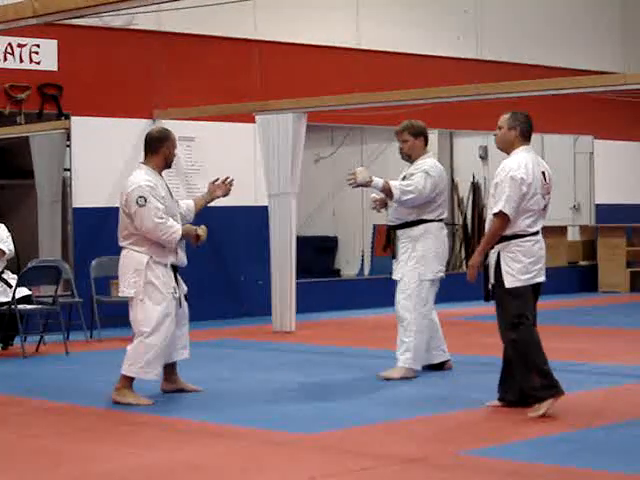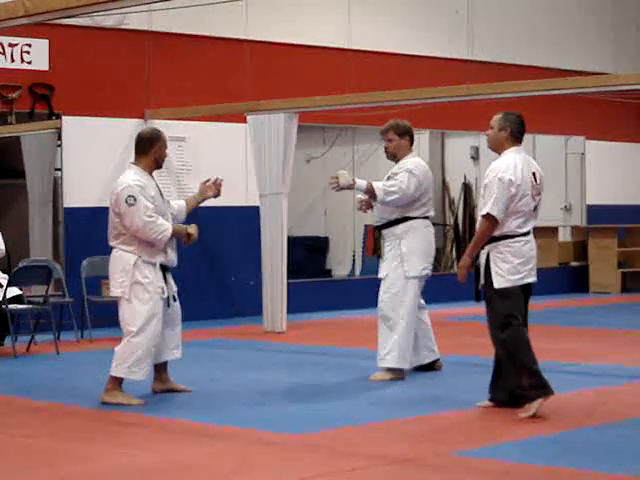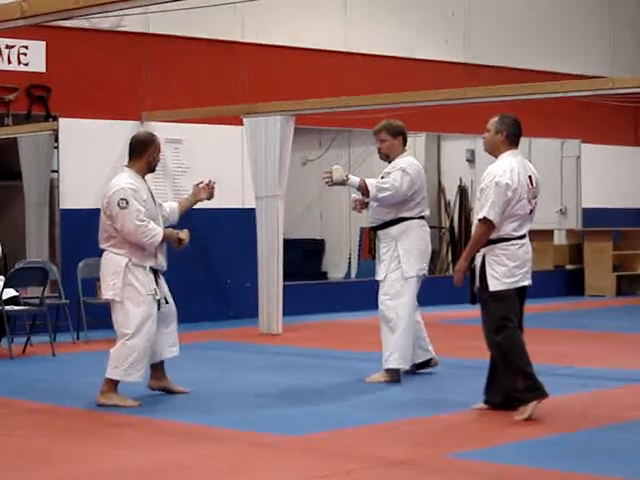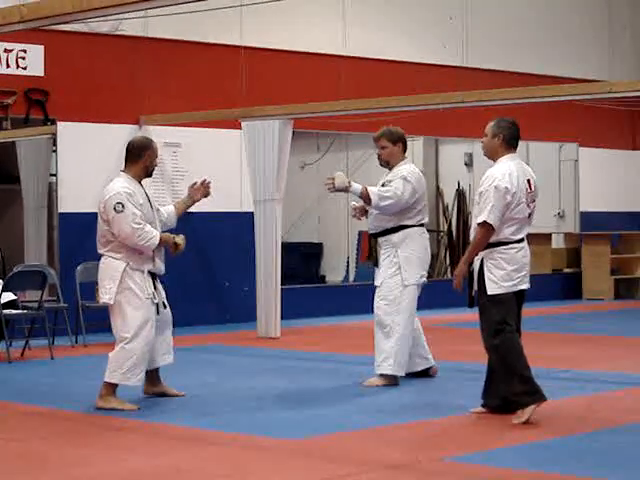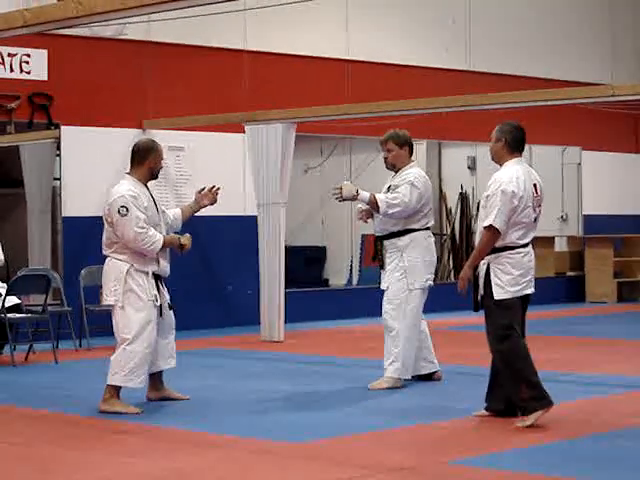
dt=0.2s
person 1, frame 1
left shoulder: (513, 166)
right shoulder: (539, 165)
left elbow: (502, 218)
left wrist: (479, 254)
left hip: (513, 253)
right hip: (530, 248)
left knee: (517, 327)
right knee: (518, 324)
left ankle: (544, 390)
right ankle: (515, 393)
person 1, frame 2
left shoulder: (502, 167)
right shoulder: (531, 166)
left elbow: (490, 219)
left wrist: (468, 255)
left hip: (503, 254)
right hip: (522, 249)
left knee: (506, 327)
right knee: (511, 324)
left ankle: (534, 389)
right ankle: (506, 393)
person 1, frame 3
left shoulder: (499, 171)
right shoulder: (527, 169)
left elbow: (487, 223)
left wrist: (465, 258)
left hip: (499, 258)
right hip: (517, 253)
left knee: (501, 330)
right knee: (507, 328)
left ankle: (528, 392)
right ankle: (502, 396)
person 1, frame 4
left shoulder: (498, 175)
right shoulder: (526, 173)
left elbow: (486, 226)
left wrist: (464, 262)
left hip: (497, 261)
right hip: (515, 257)
left knee: (499, 334)
right knee: (504, 332)
left ankle: (526, 396)
right ankle: (499, 399)
person 1, frame 5
left shoulder: (504, 179)
right shoulder: (531, 177)
left elbow: (493, 230)
left wrist: (469, 266)
left hip: (502, 265)
right hip: (520, 261)
left knee: (505, 338)
right knee: (505, 336)
left ankle: (533, 401)
right ankle: (501, 403)
person 2, frame 1
left shoulder: (154, 181)
right shoulder: (142, 184)
left elbow: (176, 211)
right elbow: (155, 228)
left wrist: (210, 196)
right wrist: (190, 232)
left hip: (161, 266)
right hip: (147, 267)
left knee: (176, 318)
right knee: (153, 328)
left ankle: (171, 379)
right ankle: (123, 389)
person 2, frame 2
left shoulder: (145, 181)
right shoulder: (131, 184)
left elbow: (168, 212)
right elbow: (146, 227)
left wrist: (201, 196)
right wrist: (181, 231)
left hip: (152, 266)
right hip: (136, 267)
left knee: (168, 318)
right knee: (142, 328)
left ankle: (161, 379)
right ankle: (112, 389)
person 2, frame 3
left shoulder: (137, 184)
right shoulder: (124, 187)
left elbow: (162, 214)
right elbow: (137, 230)
left wrist: (194, 198)
right wrist: (171, 236)
left hip: (144, 269)
right hip: (128, 270)
left knee: (164, 316)
right knee: (137, 330)
left ankle: (158, 376)
right ankle: (108, 391)
person 2, frame 4
left shoulder: (135, 189)
right shoulder: (120, 191)
left elbow: (159, 218)
right elbow: (133, 234)
left wrist: (189, 200)
right wrist: (168, 240)
left hip: (142, 273)
right hip: (126, 275)
left knee: (159, 323)
right knee: (135, 334)
left ankle: (153, 383)
right ankle: (107, 395)
person 2, frame 5
left shoulder: (141, 191)
right shoulder: (125, 194)
left elbow: (166, 221)
right elbow: (138, 238)
left wrist: (197, 205)
right wrist: (175, 241)
left hip: (146, 275)
right hip: (130, 276)
left knee: (163, 327)
right knee: (136, 336)
left ankle: (156, 387)
right ankle: (110, 398)
person 3, frame 1
left shoulder: (429, 169)
right shoulder: (413, 169)
left elbow: (410, 193)
left wrist: (372, 182)
right wrist: (385, 202)
left hip: (424, 241)
right hip: (413, 242)
left knee: (410, 302)
right knee: (420, 303)
left ankle: (407, 363)
right ankle: (438, 357)
person 3, frame 2
left shoulder: (414, 168)
right shoulder: (401, 168)
left elbow: (394, 192)
left wrist: (355, 184)
right wrist: (371, 203)
left hip: (410, 240)
right hip: (400, 240)
left knee: (394, 301)
right knee: (409, 301)
left ankle: (394, 365)
right ankle: (428, 356)
person 3, frame 3
left shoulder: (407, 167)
right shoulder: (394, 167)
left elbow: (387, 190)
left wrist: (348, 180)
right wrist: (365, 202)
left hip: (405, 240)
right hip: (394, 241)
left knee: (394, 302)
right knee: (403, 302)
left ankle: (393, 366)
right ankle: (423, 356)
person 3, frame 4
left shoulder: (407, 175)
right shoulder: (392, 175)
left elbow: (388, 199)
left wrist: (351, 187)
right wrist: (365, 209)
left hip: (404, 247)
right hip: (394, 248)
left knee: (390, 307)
right knee: (402, 308)
left ankle: (388, 370)
right ankle: (422, 364)
person 3, frame 5
left shoulder: (414, 179)
right shoulder: (398, 178)
left elbow: (397, 205)
left wrist: (359, 195)
right wrist: (371, 212)
left hip: (410, 251)
right hip: (400, 251)
left knee: (398, 312)
right knee: (409, 313)
left ankle: (395, 373)
right ankle: (427, 368)
